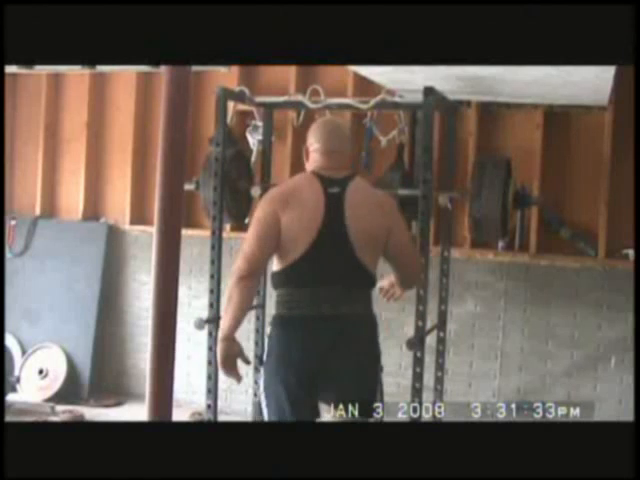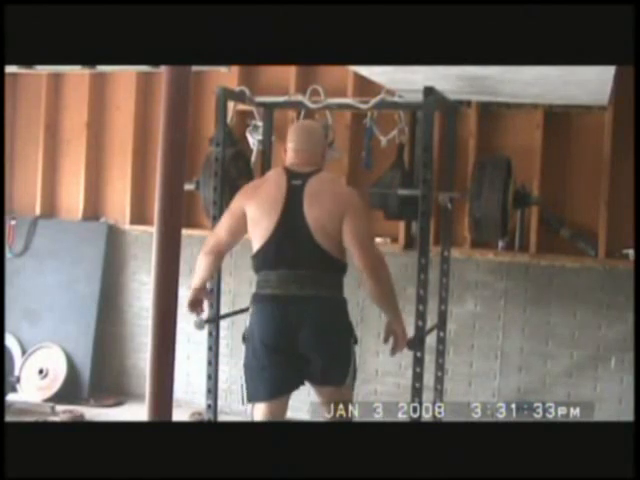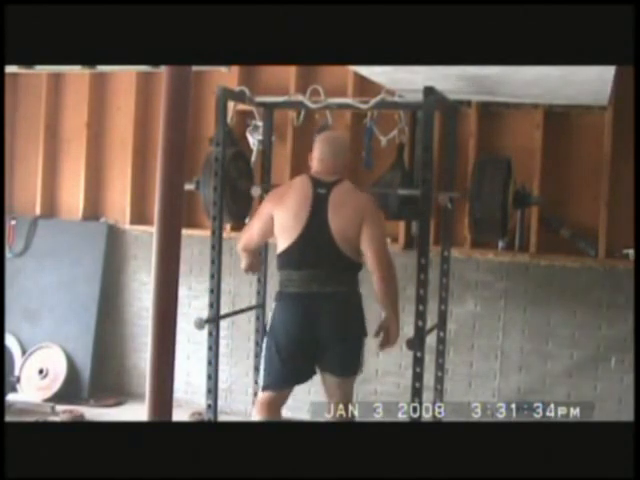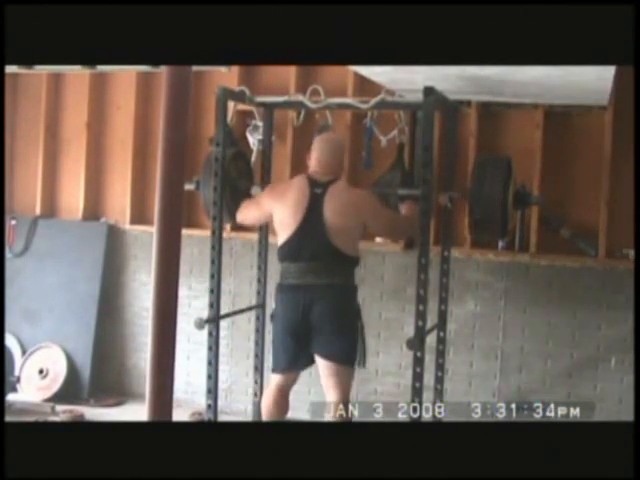
dt=0.4s
person 1, frame 1
left shoulder: (282, 199)
right shoulder: (380, 205)
left elbow: (245, 273)
right elbow: (412, 272)
left wrist: (227, 334)
right wrist: (396, 283)
left hip: (293, 334)
right hip: (353, 335)
left knee: (285, 416)
person 1, frame 2
left shoulder: (255, 192)
right shoulder: (342, 196)
left elbow: (212, 248)
right elbow: (369, 263)
left wrist: (198, 285)
right wrist: (394, 316)
left hip: (269, 312)
right hip: (324, 313)
left knee: (267, 415)
right knee: (336, 406)
person 1, frame 3
left shoulder: (282, 196)
right shoulder: (360, 203)
left elbow: (245, 245)
right elbow: (381, 268)
left wrist: (249, 261)
right wrist: (392, 315)
left hip: (292, 307)
right hip: (340, 310)
left knee: (269, 399)
right knee: (339, 401)
person 1, frame 4
left shoulder: (283, 193)
right shoulder: (356, 200)
left elbow: (243, 214)
right elbow: (401, 229)
left wrist: (266, 208)
right wrist: (410, 212)
left hip: (291, 297)
right hip: (335, 301)
left knee: (279, 383)
right knee: (337, 395)
